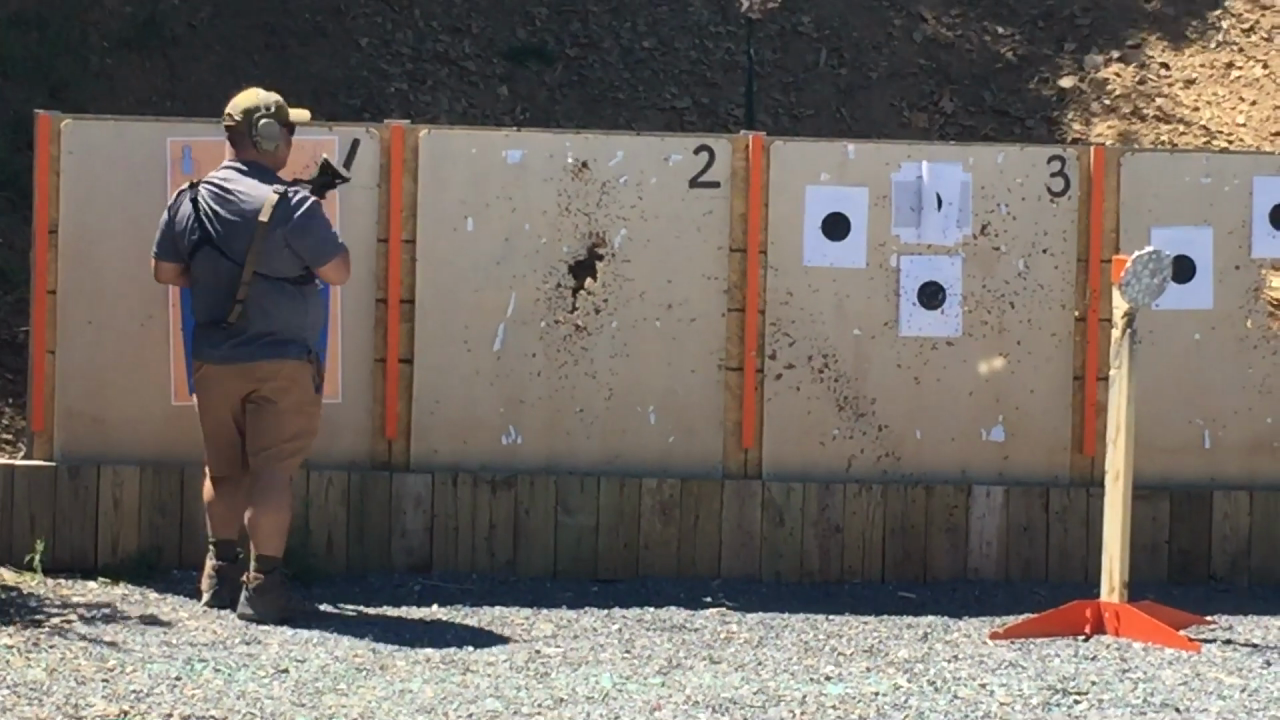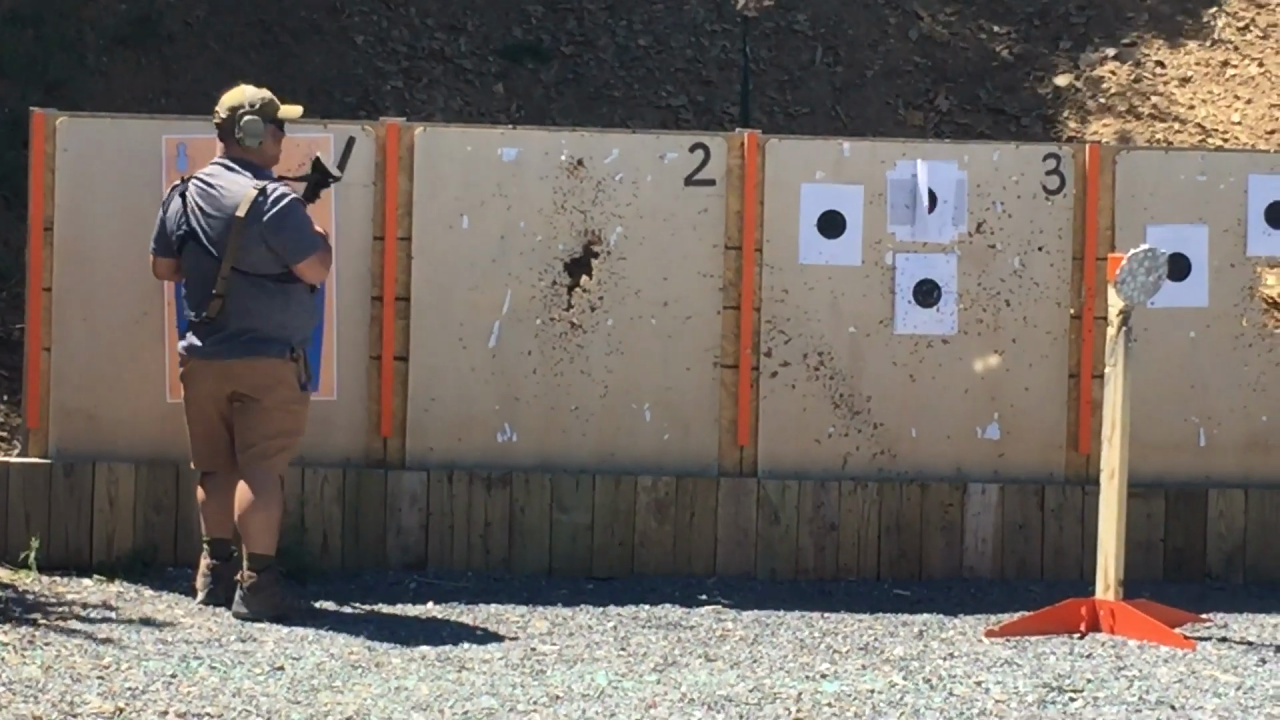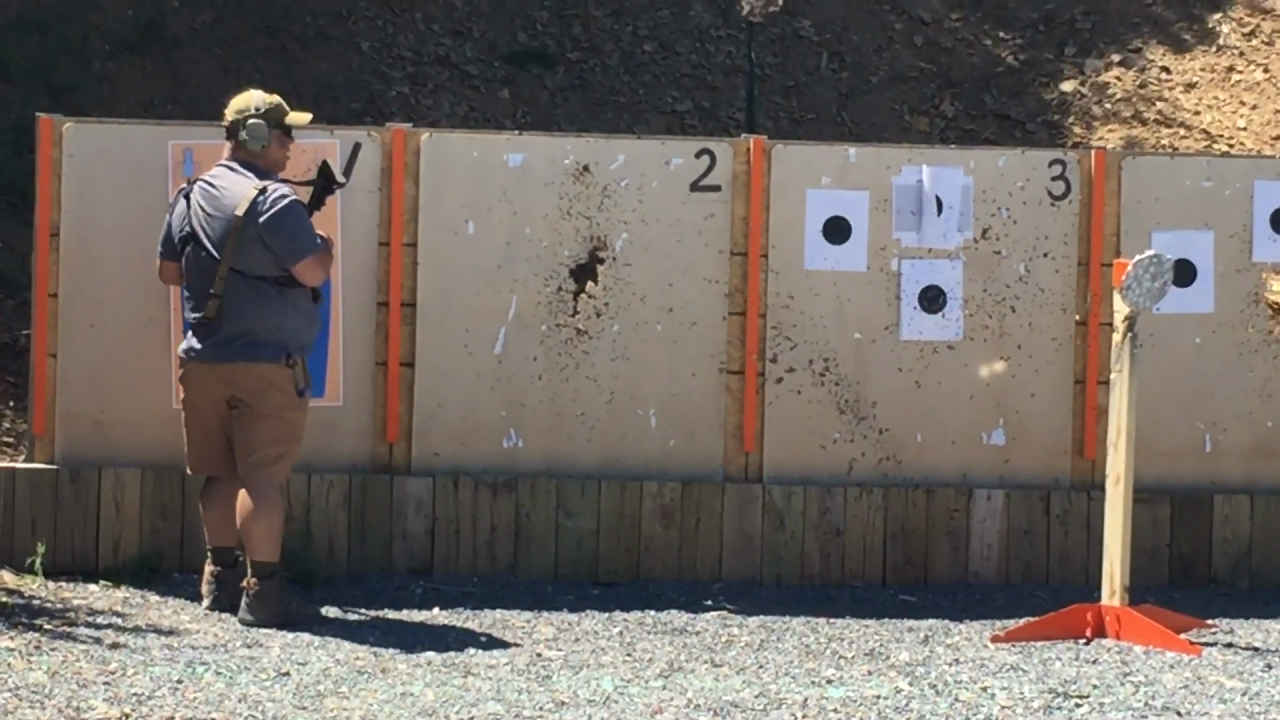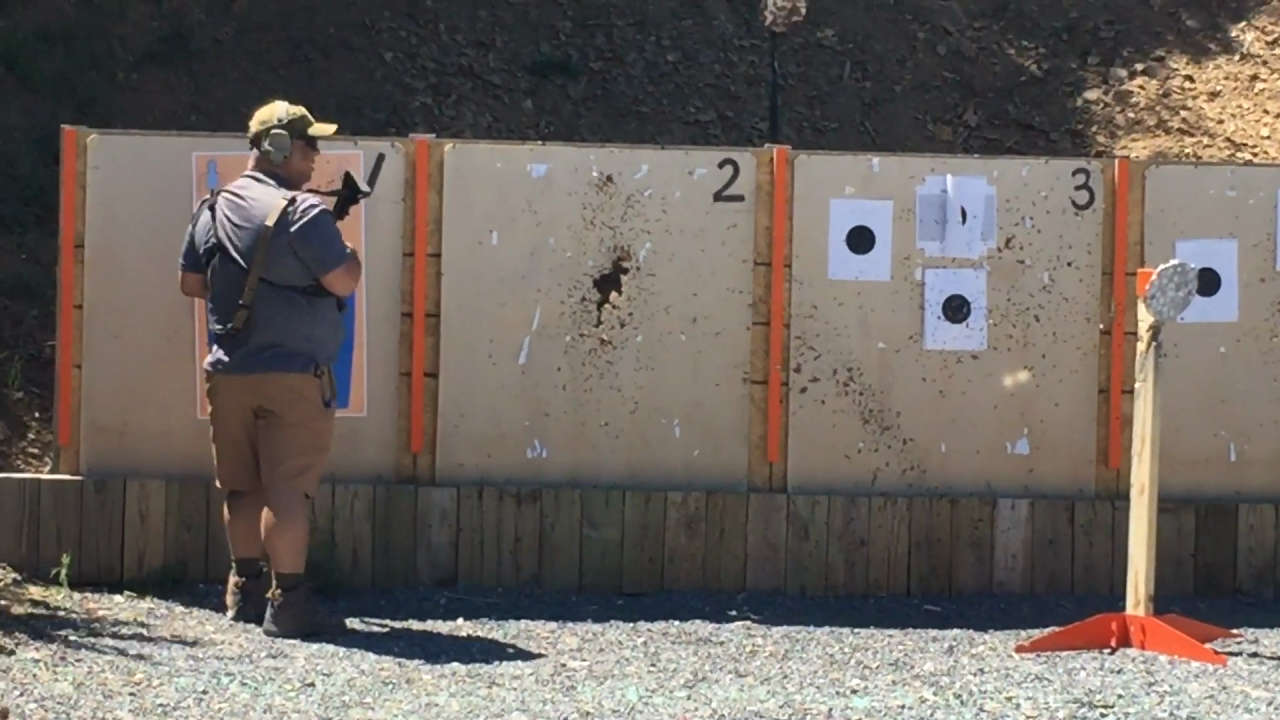
dt=0.3s
person 1, frame 1
left shoulder: (189, 199)
right shoulder: (291, 203)
left elbow: (166, 272)
right elbow: (337, 273)
right wrist: (329, 239)
left hip: (214, 358)
right hip: (281, 361)
left knee: (226, 469)
right knee: (271, 470)
left ankle: (221, 575)
right ankle: (263, 587)
person 1, frame 2
left shoulder: (182, 195)
right shoulder: (273, 199)
left elbow: (164, 267)
right elbow: (316, 271)
right wrist: (319, 238)
left hip: (204, 356)
right hip: (268, 358)
left knee: (217, 466)
right knee: (261, 468)
left ankle: (216, 573)
right ankle: (257, 586)
person 1, frame 3
left shoulder: (190, 196)
right shoulder: (273, 200)
left elbow: (169, 271)
right elbow: (314, 272)
right wrist: (324, 242)
left hip: (204, 359)
right hip: (266, 362)
left knee: (219, 473)
right knee: (262, 476)
left ankle: (221, 580)
right ankle: (263, 593)
person 1, frame 4
left shoulder: (212, 208)
right shoulder: (303, 210)
left elbow: (191, 284)
right elbow: (344, 282)
right wrist: (350, 253)
left hip: (230, 371)
right hip: (293, 373)
left knee: (243, 486)
right knee: (287, 488)
left ankle: (244, 591)
right ankle: (287, 604)
